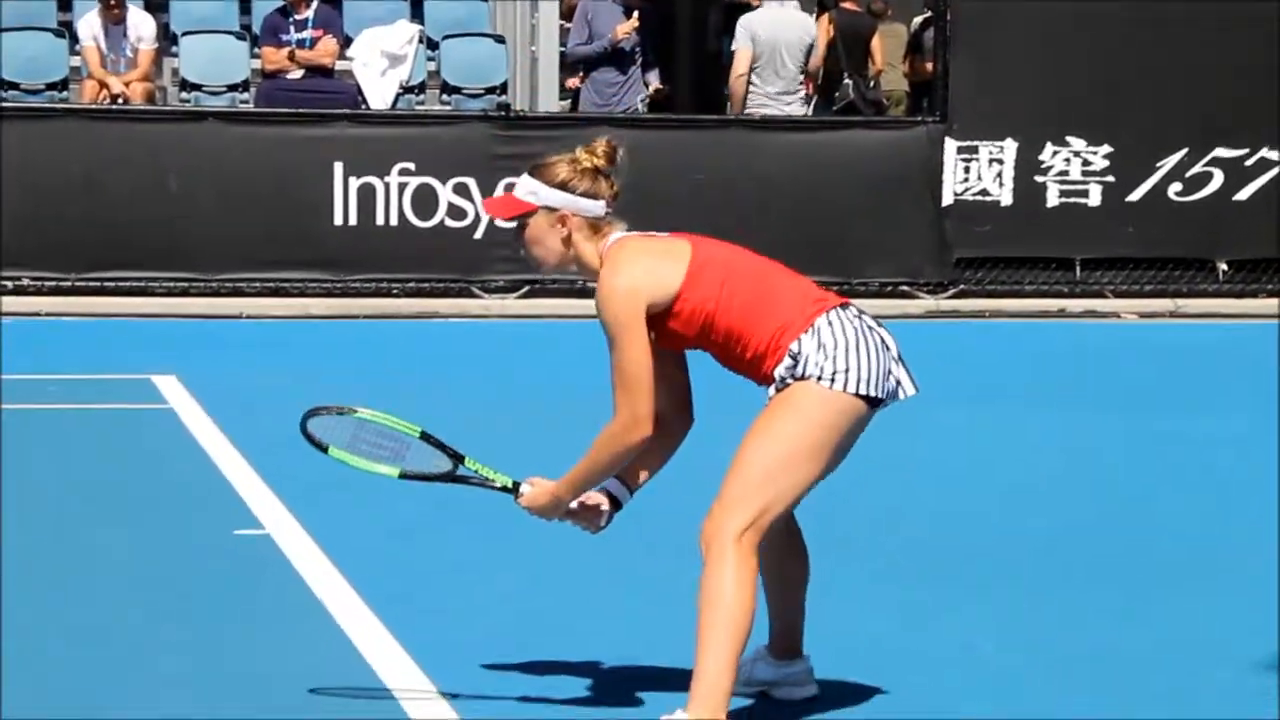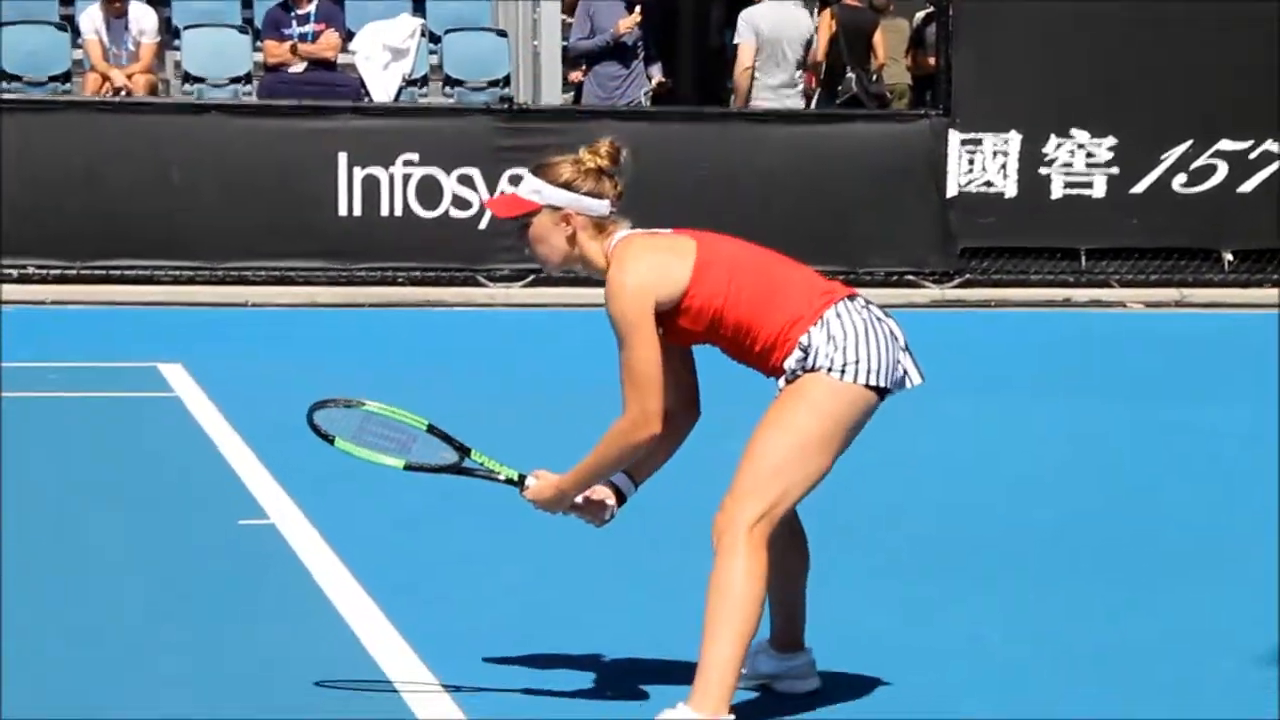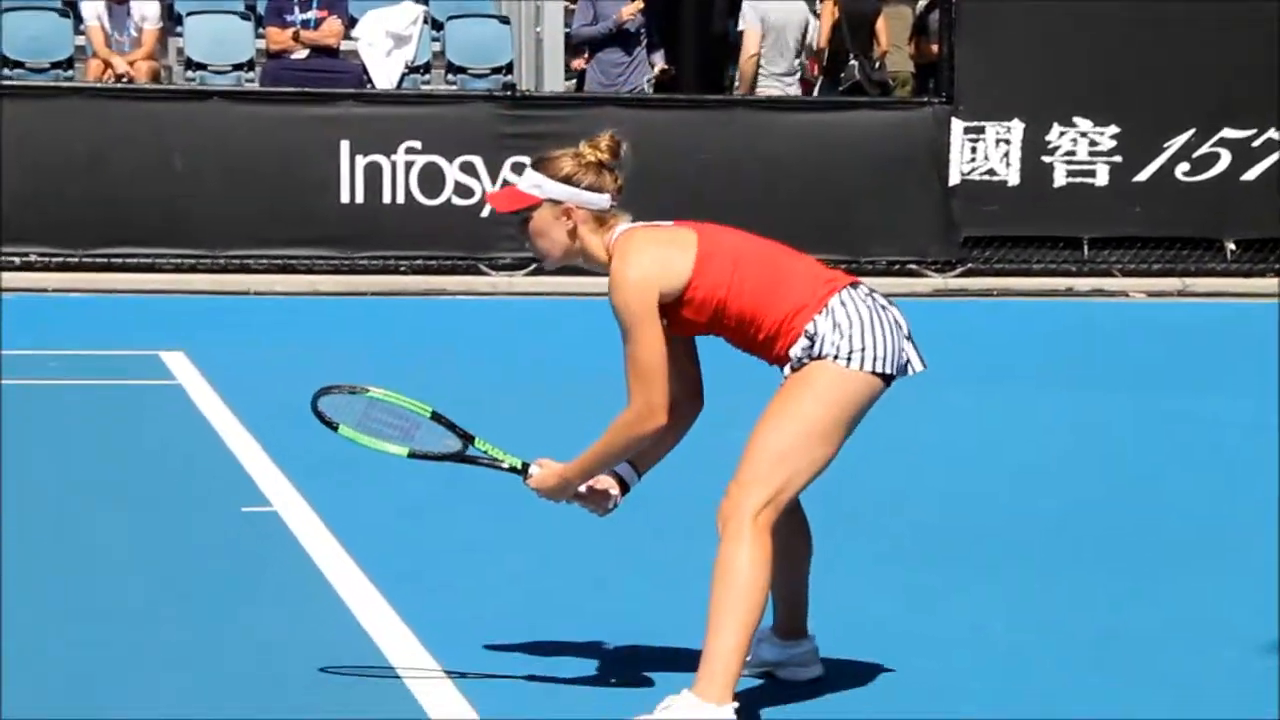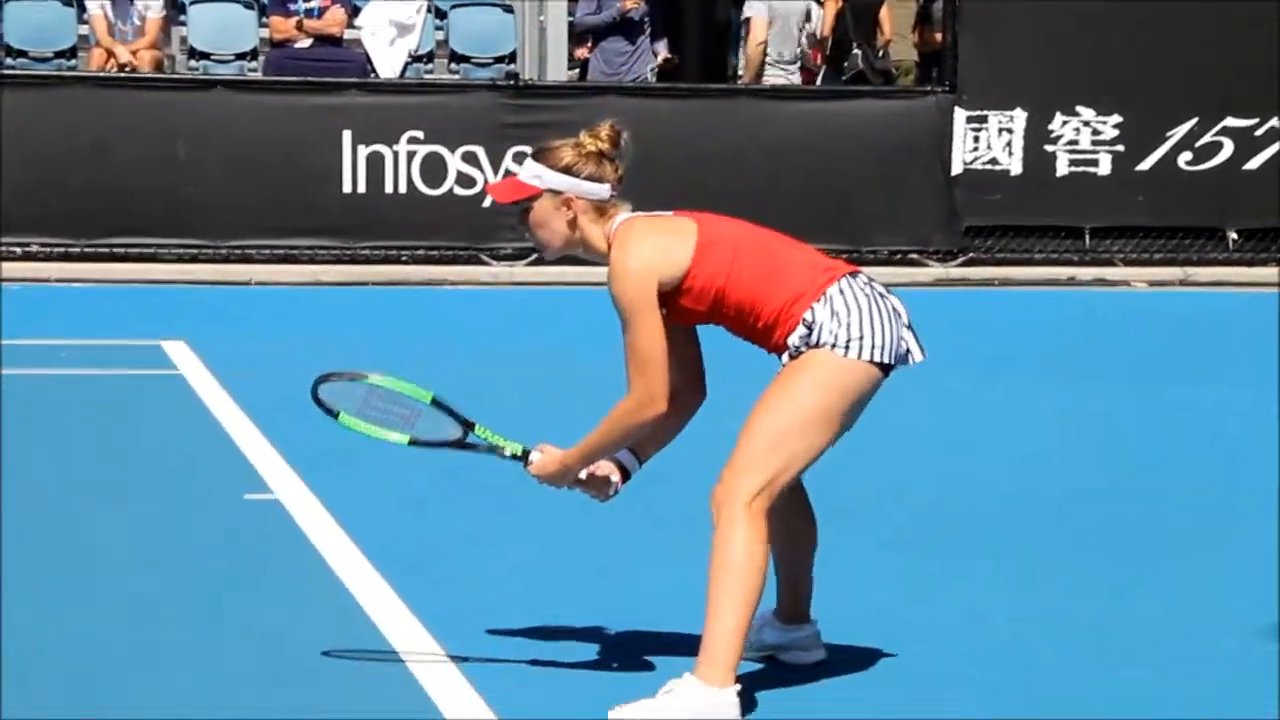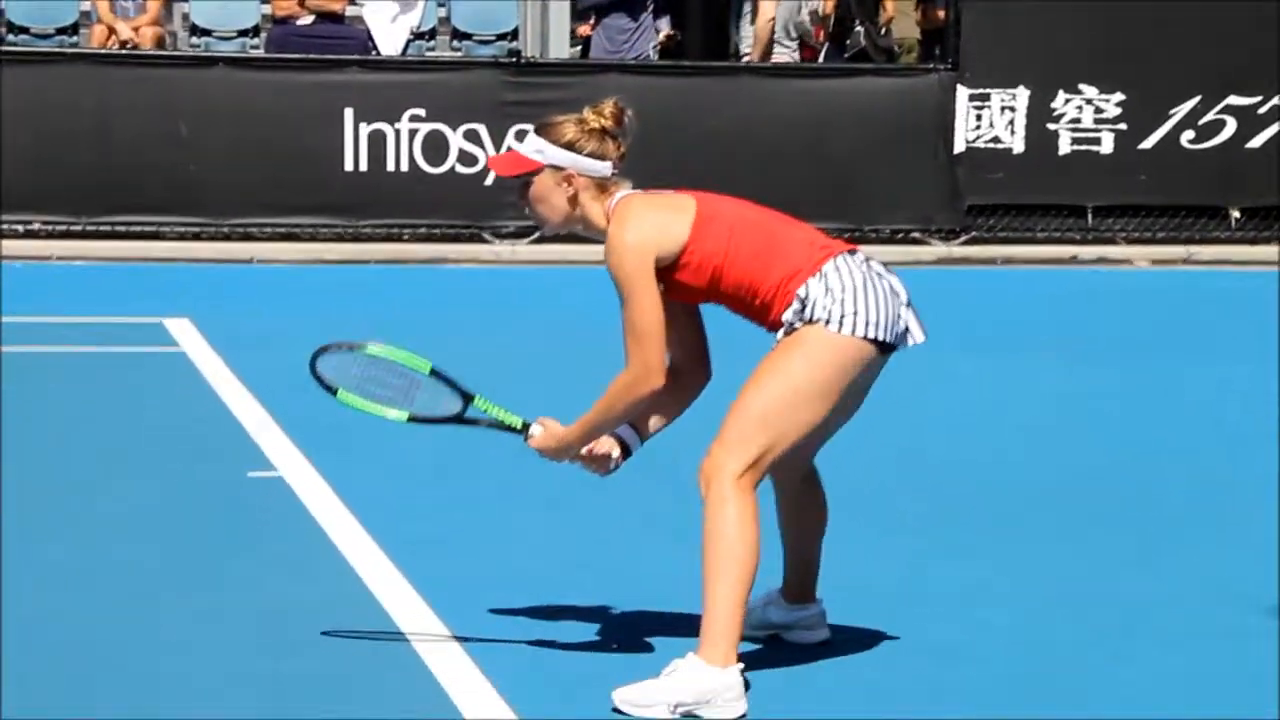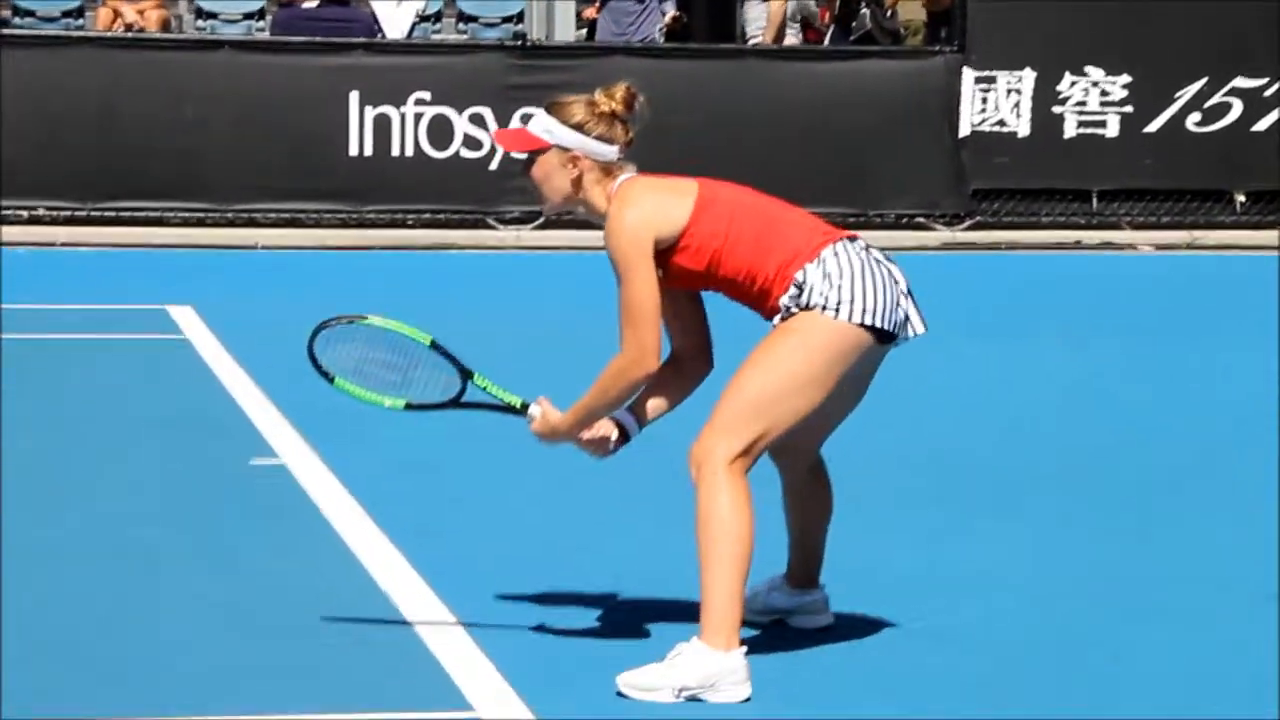
dt=0.1s
person 1, frame 1
left shoulder: (620, 280)
right shoulder: (643, 266)
left elbow: (633, 427)
right elbow: (671, 417)
left wrist: (558, 494)
right wrist: (612, 493)
left hip: (830, 355)
right hip: (847, 343)
left knee: (727, 531)
right knee: (763, 509)
right ankle: (785, 660)
person 1, frame 2
left shoulder: (627, 278)
right shoulder: (649, 264)
left elbow: (643, 423)
right elbow: (679, 411)
left wrist: (564, 488)
right wrist: (617, 487)
left hip: (836, 346)
right hip: (851, 335)
left knee: (739, 525)
right knee: (767, 504)
right ankle: (788, 654)
person 1, frame 3
left shoulder: (631, 269)
right shoulder: (651, 255)
left elbow: (651, 414)
right elbow: (683, 403)
left wrist: (568, 476)
right wrist: (620, 475)
left hip: (842, 334)
right hip: (857, 322)
left knee: (743, 511)
right knee: (771, 488)
right ankle: (791, 642)
person 1, frame 4
left shoulder: (631, 257)
right shoulder: (652, 245)
left elbow: (650, 402)
right elbow: (686, 391)
left wrist: (568, 462)
right wrist: (621, 462)
left hip: (840, 323)
right hip: (856, 312)
left knee: (738, 497)
right knee: (772, 477)
right ankle: (793, 625)
person 1, frame 5
left shoulder: (629, 232)
right shoulder: (654, 225)
left elbow: (644, 375)
right elbow: (690, 368)
left wrist: (569, 438)
right wrist: (623, 438)
left hip: (837, 303)
right hip: (861, 293)
left knee: (725, 470)
right knee: (784, 455)
right ankle: (798, 606)
person 1, frame 6
left shoulder: (629, 216)
right shoulder: (656, 211)
left elbow: (639, 359)
right elbow: (692, 358)
left wrist: (567, 423)
right wrist: (622, 424)
left hip: (835, 289)
right hip: (861, 281)
left knee: (716, 456)
right knee: (790, 444)
left ankle: (717, 658)
right ankle: (802, 591)
